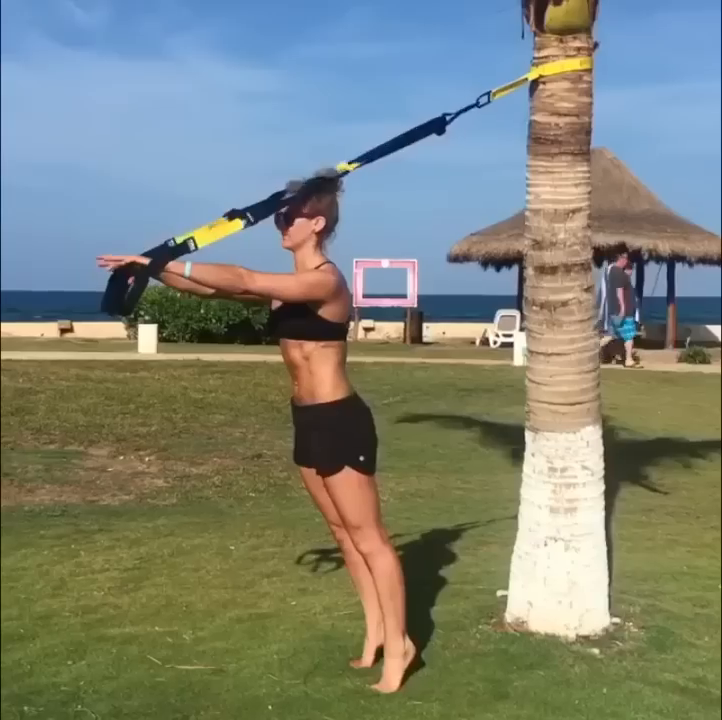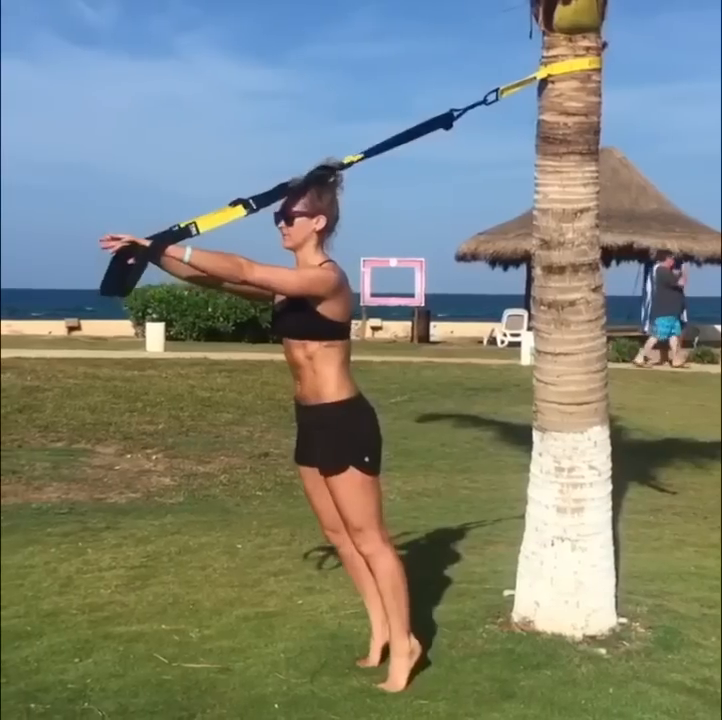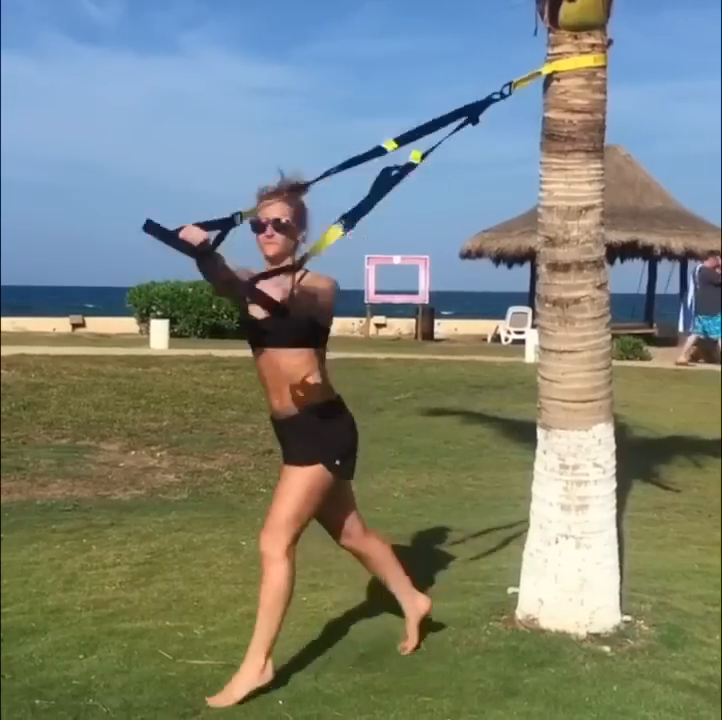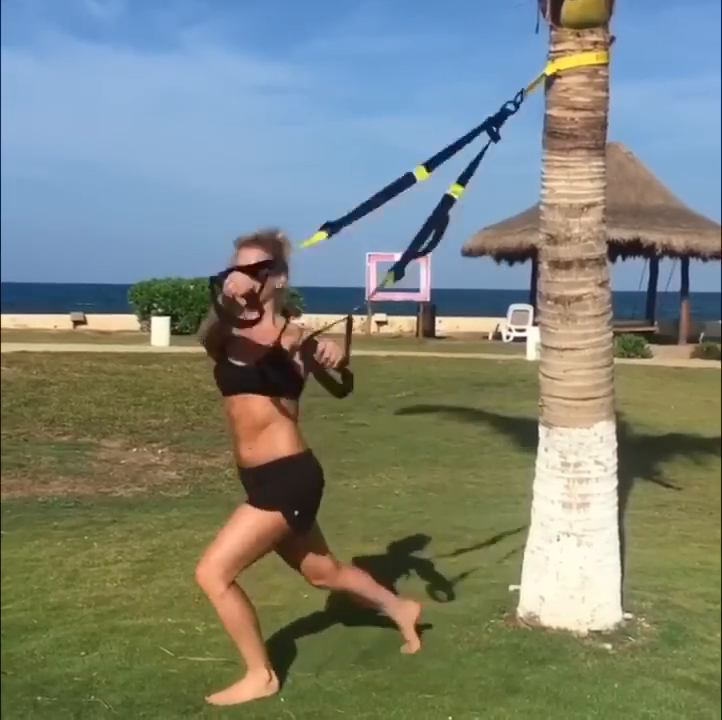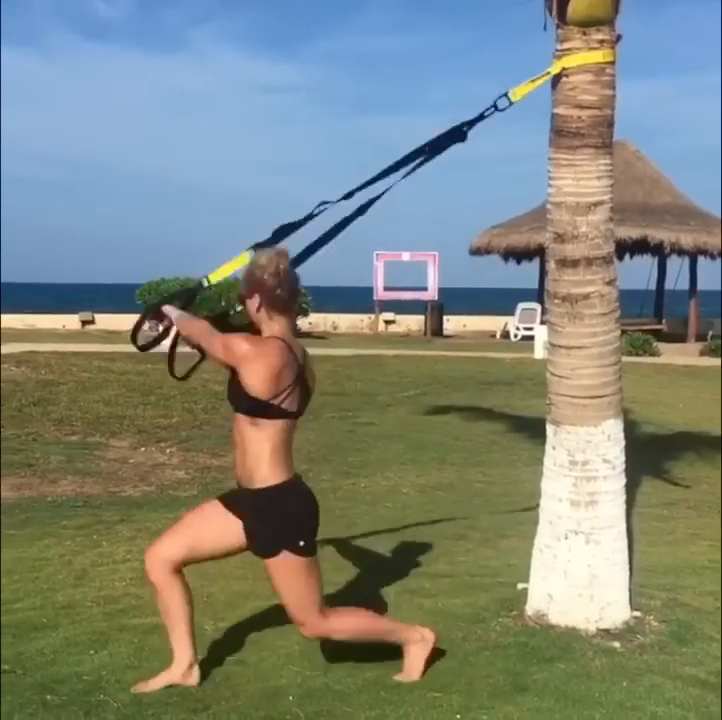
dt=0.5s
person 1, frame 1
left shoulder: (325, 282)
right shoulder: (287, 286)
left elbow: (243, 281)
right elbow: (218, 289)
left wrist: (161, 260)
right wrist: (154, 268)
left hip: (339, 421)
right hip: (309, 422)
left knee: (368, 536)
right knee: (344, 534)
left ankle: (398, 644)
right ankle: (376, 630)
person 1, frame 2
left shoulder: (326, 279)
right shoulder: (284, 283)
left elbow: (241, 269)
right elbow: (214, 279)
left wrist: (163, 244)
right wrist: (151, 253)
left hip: (344, 423)
right hip: (311, 423)
left knee: (370, 540)
right knee: (343, 536)
left ankle: (405, 643)
right ankle: (382, 628)
person 1, frame 3
left shoulder: (318, 287)
right shoulder: (250, 286)
left elbow: (306, 301)
right elbow: (221, 279)
left wrist: (283, 286)
right wrist: (201, 245)
left hip: (323, 429)
right hip: (293, 432)
left knee: (274, 542)
right knee: (351, 534)
left ankle: (257, 663)
right ankle: (412, 602)
person 1, frame 4
left shoulder: (297, 335)
right shoulder: (219, 335)
left elbow: (331, 367)
right elbow: (211, 332)
left wrist: (327, 353)
right wrist: (229, 299)
left hip: (289, 477)
right hip: (257, 481)
left knee: (212, 572)
right knee: (324, 571)
left ankle: (260, 675)
right ankle: (402, 610)
person 1, frame 5
left shoulder: (255, 352)
right shoulder: (293, 355)
left elbow: (202, 333)
left wrist: (171, 313)
right wrist: (184, 322)
left hip: (279, 507)
right hip: (254, 500)
left knee: (315, 622)
right knee: (159, 559)
left ankle: (414, 638)
right ankle: (184, 664)
